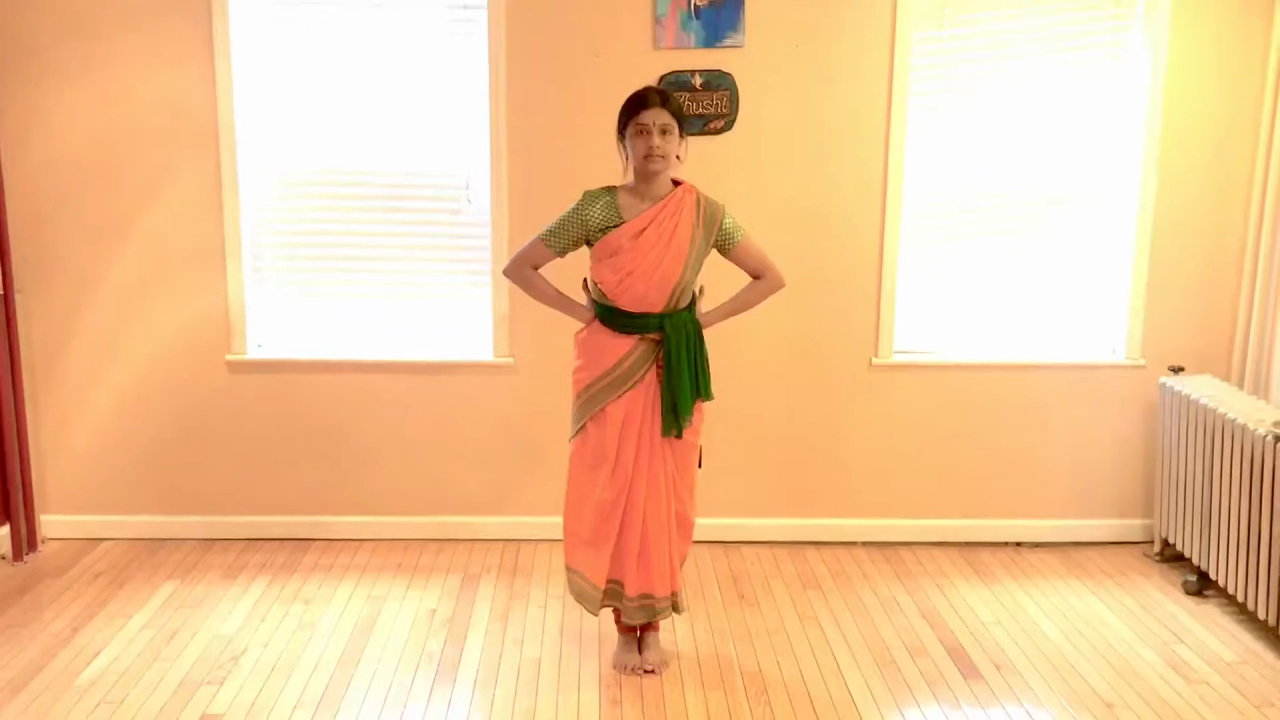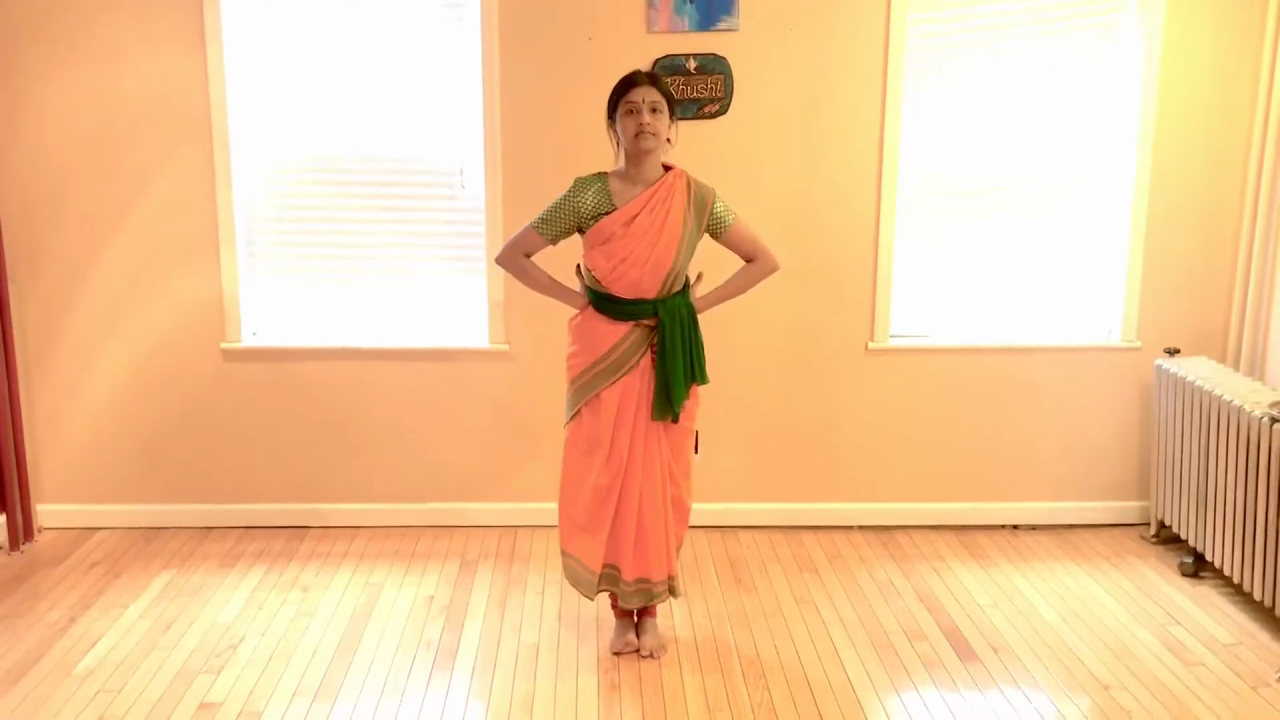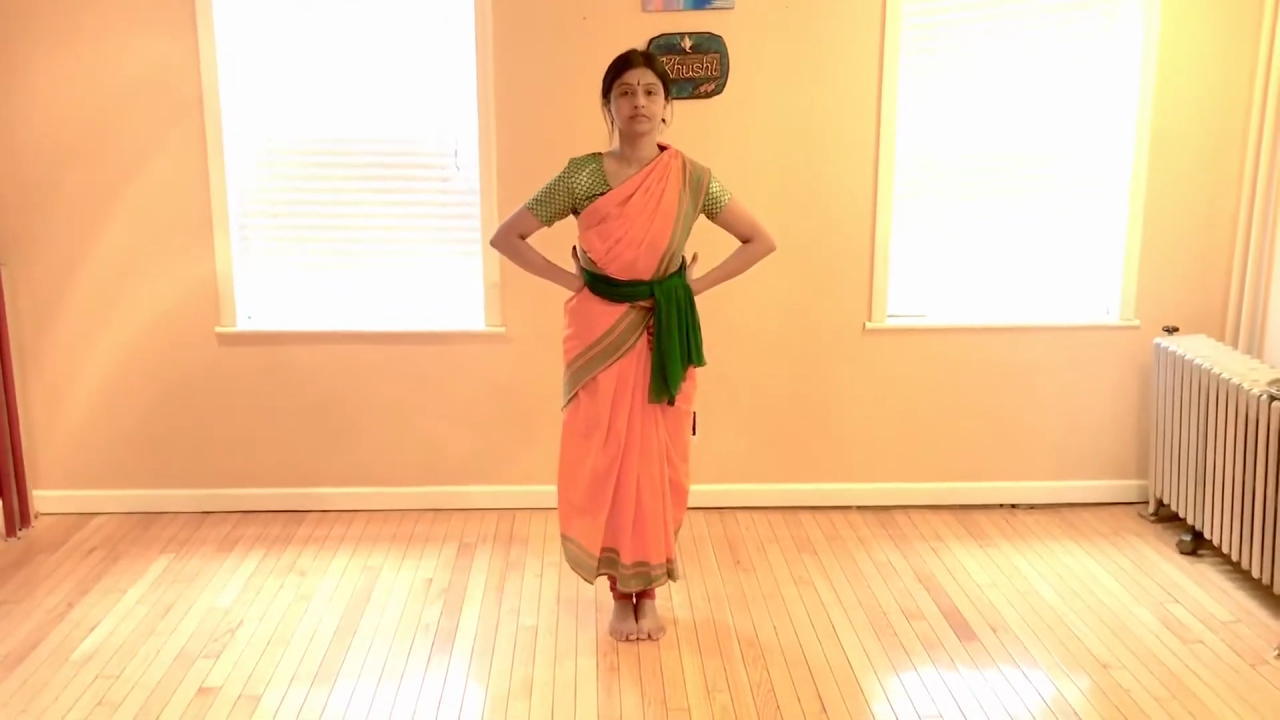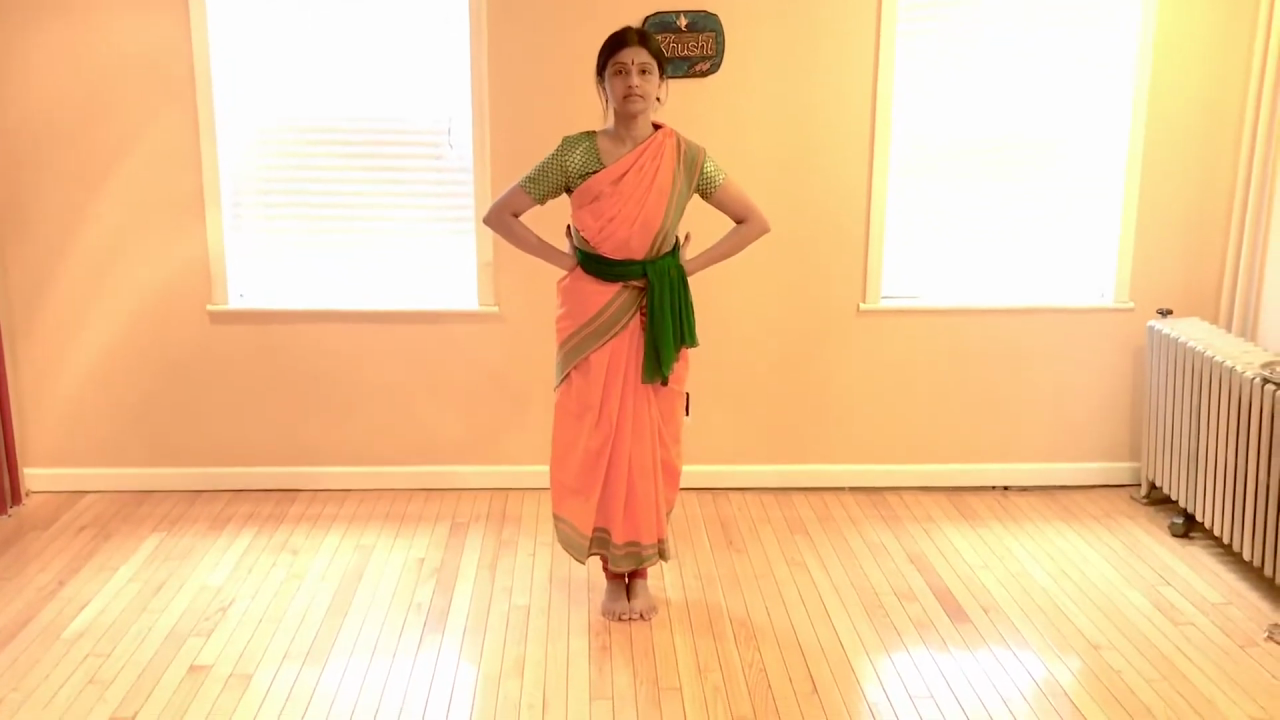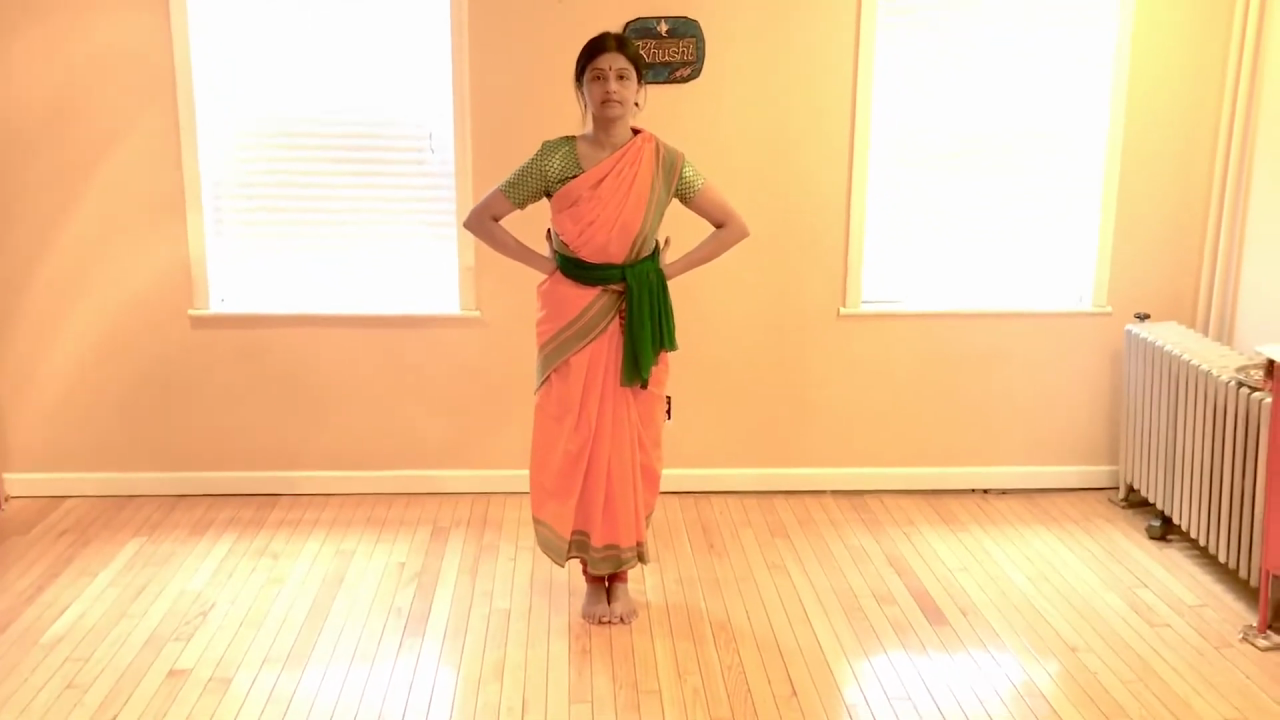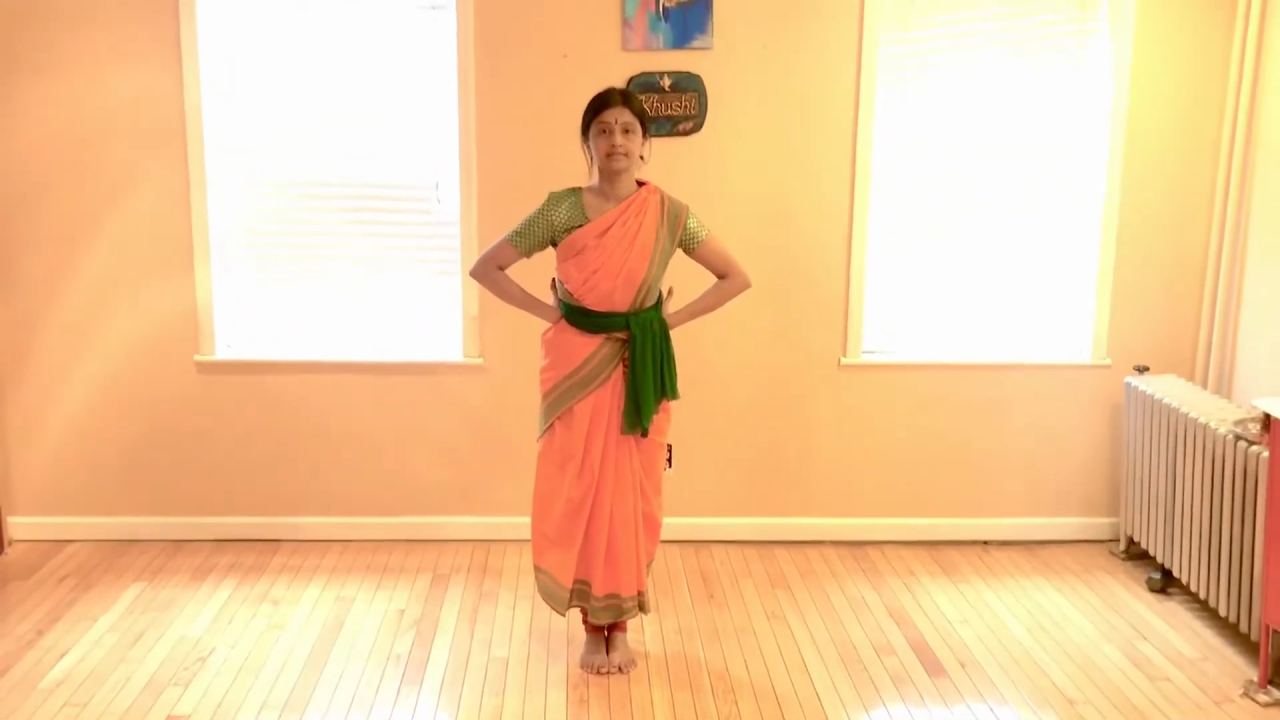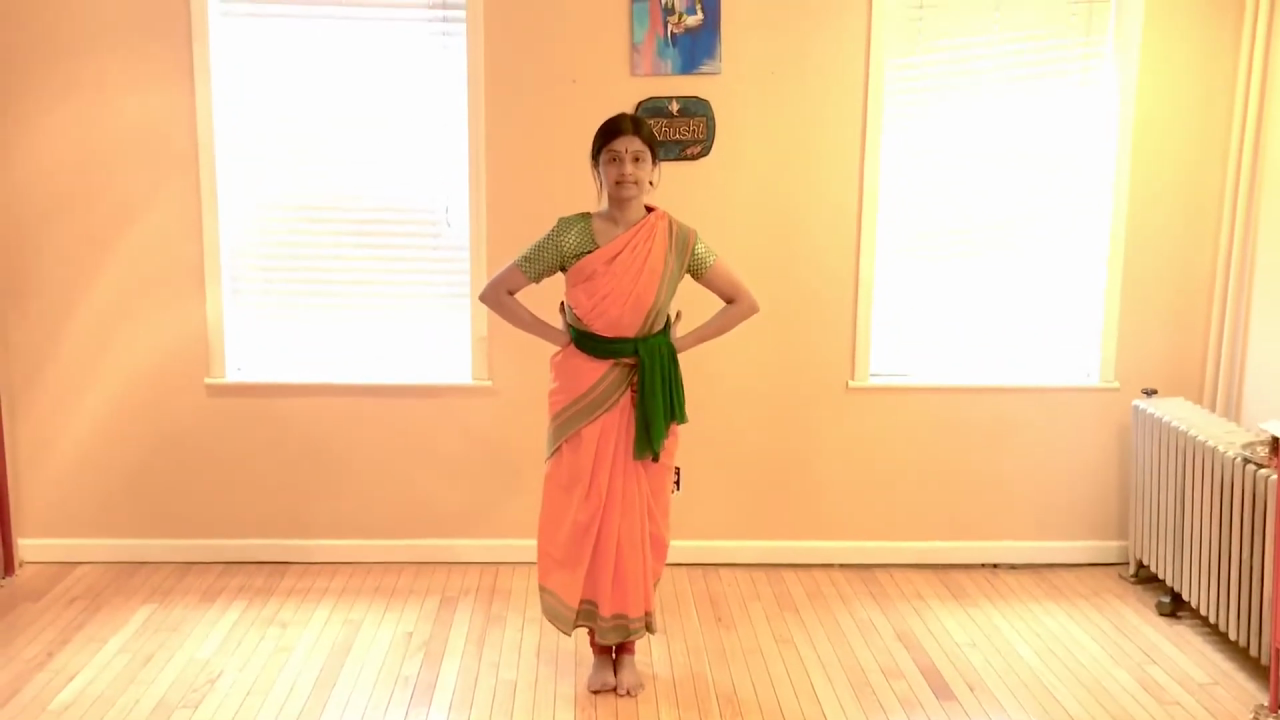
dt=0.7s
person 1, frame 1
left shoulder: (705, 214)
right shoulder: (595, 209)
left elbow: (770, 277)
right elbow: (518, 266)
left wrist: (706, 318)
right wrist: (581, 311)
left hip: (673, 369)
right hip: (610, 366)
left knee: (664, 494)
right knee: (612, 494)
left ankle: (653, 625)
right ankle: (624, 626)
person 1, frame 2
left shoulder: (696, 198)
right shoulder: (587, 195)
left elbow: (763, 260)
right elbow: (511, 254)
left wrist: (700, 302)
right wrist: (575, 298)
left hip: (667, 353)
right hip: (603, 351)
left knee: (659, 479)
right knee: (607, 478)
left ankle: (650, 609)
right ankle: (621, 611)
person 1, frame 3
left shoulder: (692, 178)
right shoulder: (581, 175)
left elbow: (760, 241)
right elbow: (505, 236)
left wrist: (697, 284)
right wrist: (572, 280)
left hip: (664, 336)
right hip: (601, 334)
left knee: (657, 461)
right knee: (604, 461)
left ankle: (649, 590)
right ankle: (621, 594)
person 1, frame 4
left shoulder: (686, 157)
right shoulder: (575, 154)
left elbow: (755, 221)
right elbow: (498, 214)
left wrist: (691, 265)
right wrist: (564, 259)
left hip: (656, 316)
right hip: (592, 314)
left knee: (649, 441)
right knee: (597, 441)
left ankle: (640, 571)
right ankle: (612, 573)
person 1, frame 5
left shoulder: (664, 162)
right shoulder: (554, 159)
left elbow: (734, 226)
right elbow: (479, 218)
left wrist: (670, 269)
right wrist: (543, 263)
left hip: (636, 319)
right hip: (573, 316)
left knee: (629, 445)
right knee: (577, 444)
left ankle: (621, 574)
right ankle: (593, 577)
person 1, frame 6
left shoulder: (668, 214)
right shoulder: (561, 209)
left elbow: (735, 278)
right elbow: (485, 268)
left wrist: (673, 318)
right wrist: (547, 311)
left hip: (639, 369)
right hip: (576, 366)
left knee: (630, 493)
right knee: (578, 492)
left ankle: (620, 625)
right ankle: (591, 626)
person 1, frame 7
left shoulder: (678, 239)
right shoulder: (570, 234)
left elbow: (744, 302)
right elbow: (494, 292)
left wrist: (681, 342)
right wrist: (557, 335)
left hip: (647, 392)
right hip: (585, 390)
left knee: (638, 516)
right knee: (586, 516)
left ankle: (628, 647)
right ankle: (600, 647)
